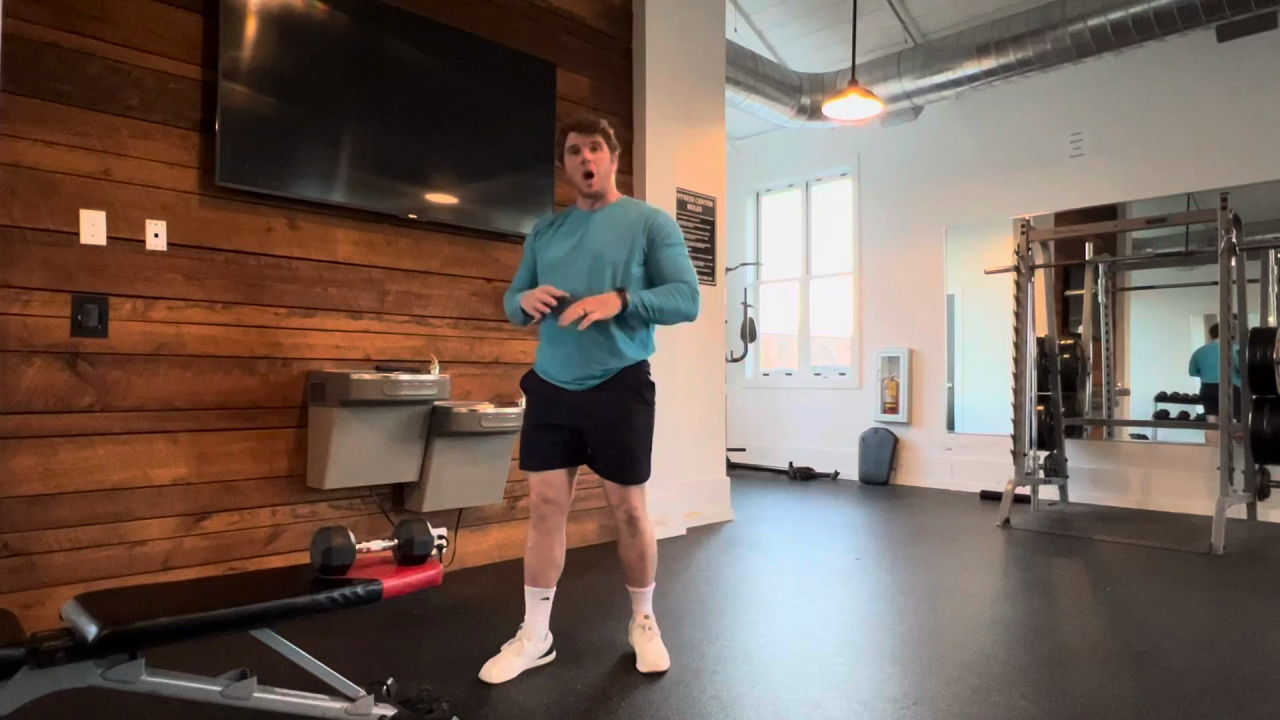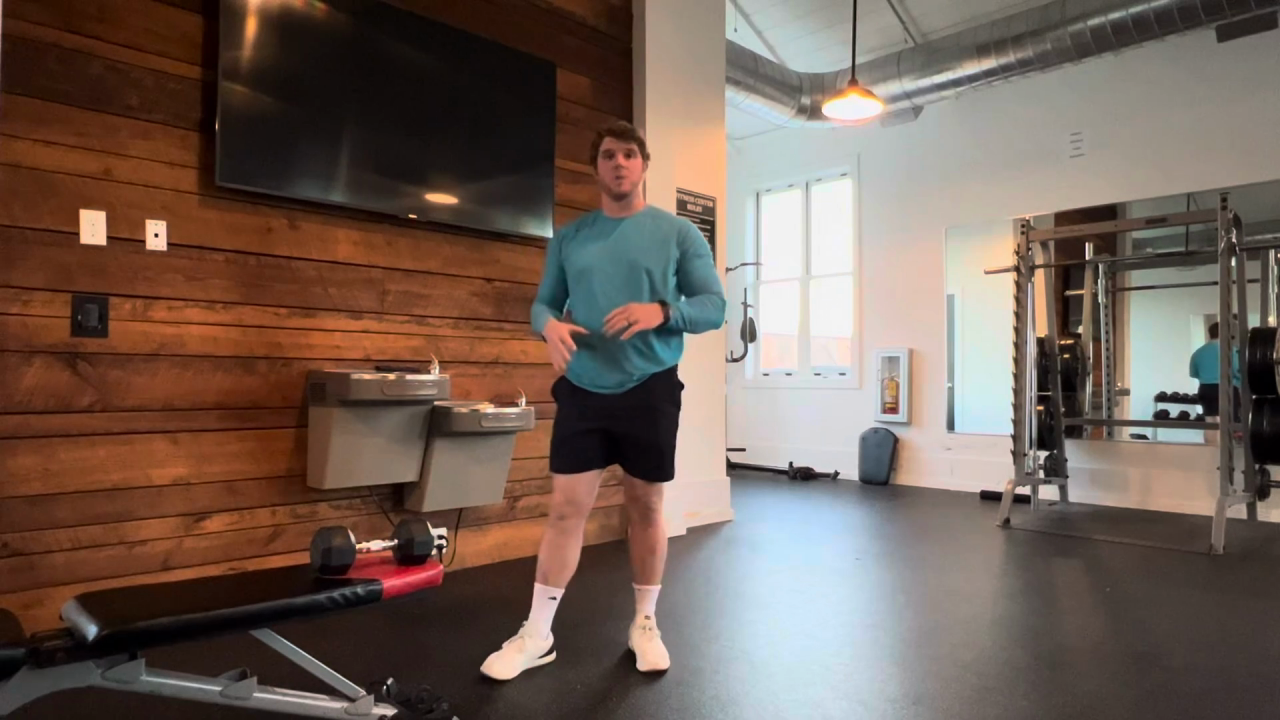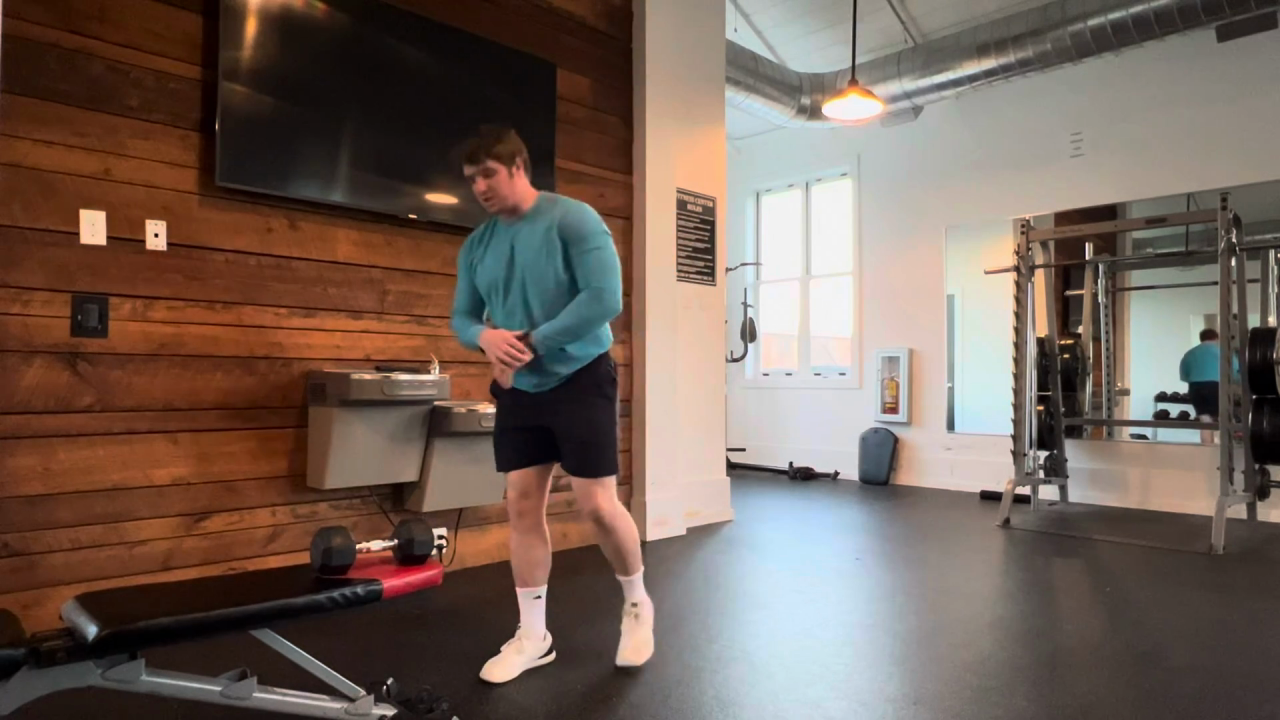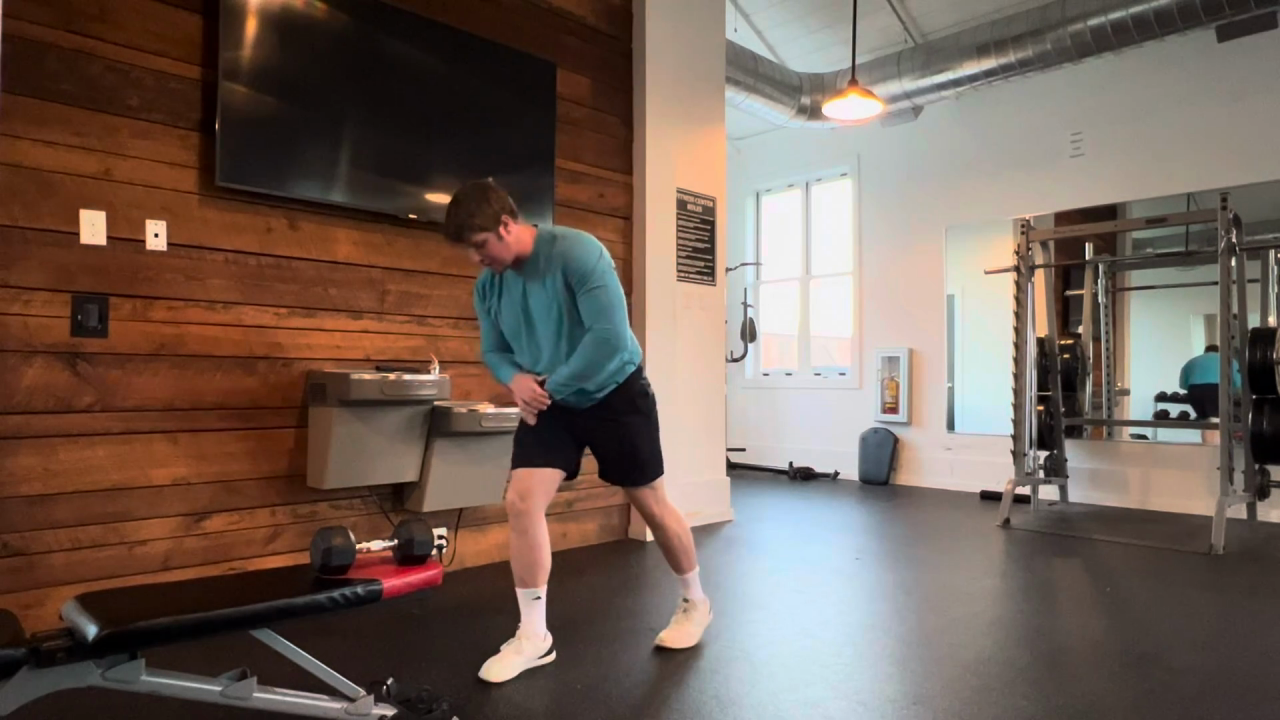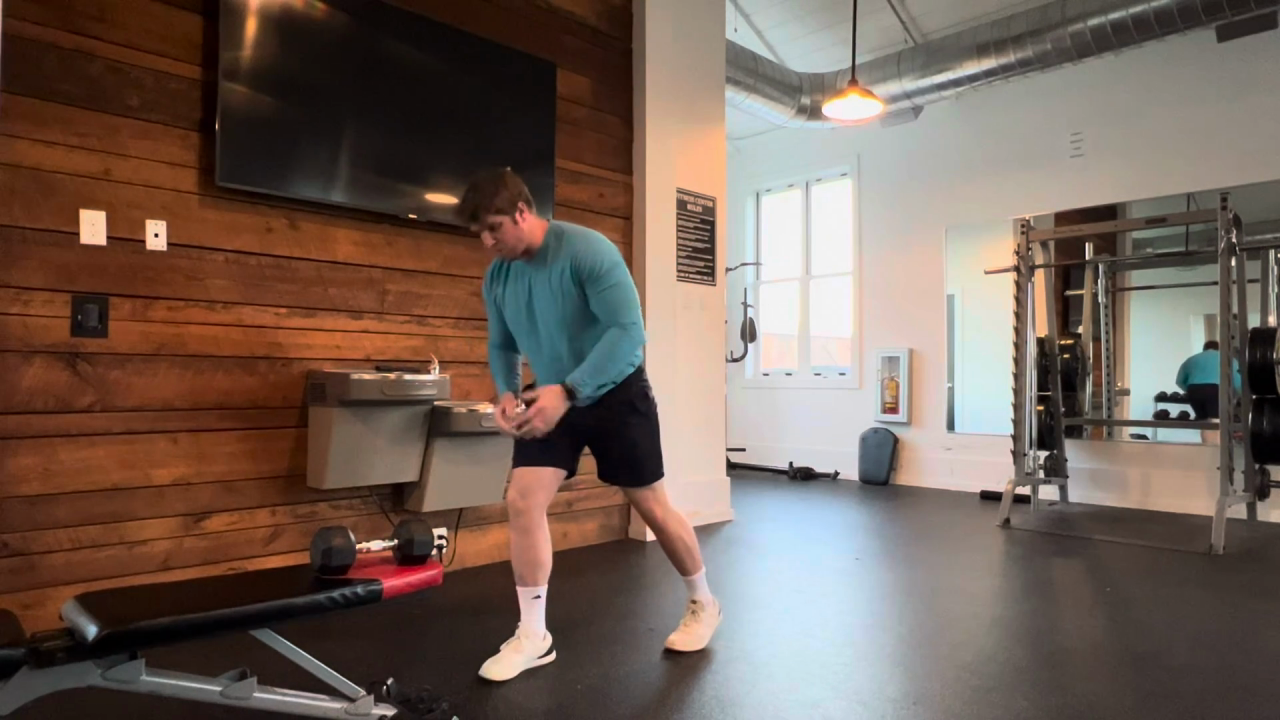
dt=1s
person 1, frame 1
left shoulder: (651, 223)
right shoulder: (544, 231)
left elbow: (686, 298)
right elbow: (513, 297)
left wrist: (618, 300)
right wrist: (524, 300)
left hip: (620, 385)
right hip: (551, 385)
left knee: (628, 509)
right knee: (544, 508)
left ankle: (643, 622)
right ankle: (535, 635)
person 1, frame 2
left shoulder: (679, 233)
right shoulder: (569, 238)
left elbow: (714, 306)
right elbow: (544, 302)
left wrist: (662, 311)
right wrist: (550, 325)
left hip: (650, 389)
right hip: (582, 390)
left knee: (645, 507)
right knee: (566, 510)
left ankle: (644, 624)
right ankle: (537, 634)
person 1, frame 3
left shoulder: (573, 219)
right shoulder: (476, 245)
left elbow: (605, 298)
right elbow: (461, 316)
left wrist: (532, 342)
right wrist: (485, 336)
left hip: (580, 378)
right hip: (519, 388)
left knee: (596, 503)
right knee: (522, 506)
left ankle: (636, 604)
right ankle: (532, 635)
person 1, frame 4
left shoulder: (576, 252)
right shoulder: (488, 285)
left elbow: (612, 336)
right elbow: (493, 350)
left wrist: (552, 386)
right wrist: (516, 378)
left hip: (615, 392)
right hip: (550, 404)
left knee: (650, 504)
right knee: (521, 503)
left ankle: (695, 602)
right ankle: (533, 636)
person 1, frame 5
left shoulder: (587, 250)
right shoulder: (497, 277)
left elbow: (627, 329)
right elbow: (501, 346)
left wrist: (569, 392)
right wrist: (506, 391)
left hip: (617, 394)
right hip: (551, 399)
left knee: (652, 507)
right knee: (522, 503)
left ankle: (703, 604)
right ankle: (533, 636)
